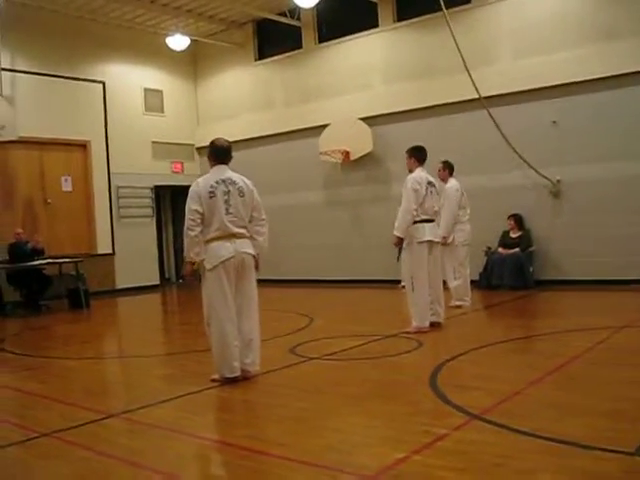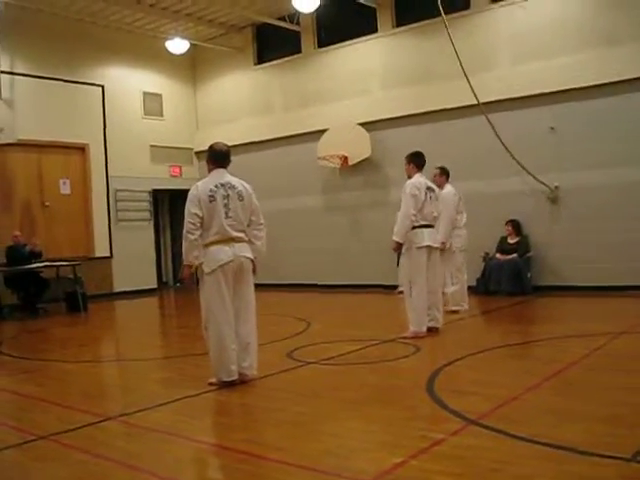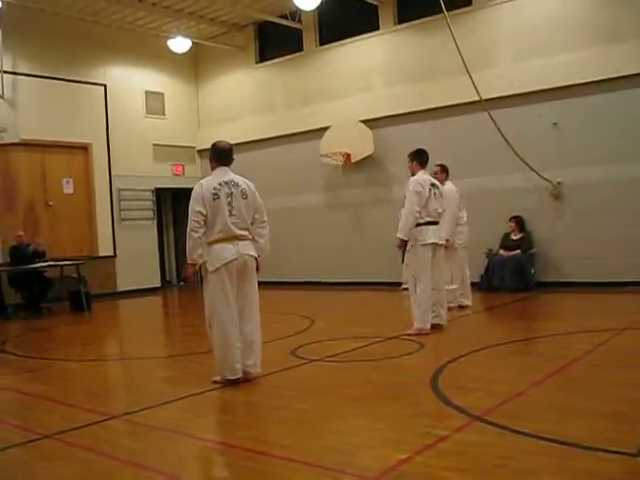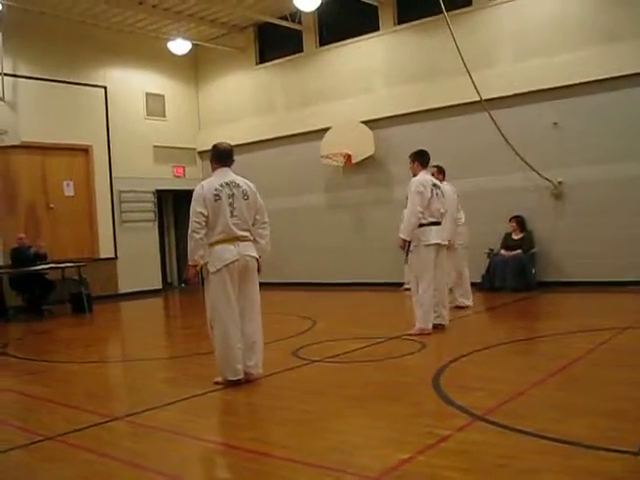
dt=0.1s
person 1, frame 1
left shoulder: (200, 186)
right shoulder: (245, 184)
left elbow: (193, 226)
right elbow: (259, 222)
left wrist: (191, 259)
right wrist: (256, 253)
left hip: (216, 253)
right hip: (243, 250)
left knee: (221, 314)
right knee: (246, 310)
left ankle: (229, 370)
right ankle: (248, 365)
person 1, frame 2
left shoulder: (199, 189)
right shoulder: (244, 188)
left elbow: (192, 230)
right elbow: (257, 226)
left wrist: (189, 262)
right wrist: (253, 256)
left hip: (215, 257)
right hip: (242, 254)
left knee: (219, 317)
right knee: (244, 314)
left ankle: (226, 373)
right ankle: (245, 369)
person 1, frame 3
left shoulder: (203, 187)
right shoulder: (247, 186)
left elbow: (196, 228)
right elbow: (261, 224)
left wrist: (193, 260)
right wrist: (257, 254)
left hip: (218, 255)
right hip: (245, 252)
left knee: (223, 316)
right knee: (248, 312)
left ankle: (231, 371)
right ankle: (250, 367)
person 1, frame 4
left shoulder: (204, 188)
right shoulder: (248, 186)
left elbow: (197, 229)
right elbow: (261, 225)
left wrist: (194, 262)
right wrist: (258, 255)
left hip: (220, 256)
right hip: (247, 253)
left knee: (224, 317)
right knee: (250, 313)
left ankle: (233, 372)
right ankle: (251, 368)
person 2, frame 1
left shoulder: (412, 179)
right shoulder: (431, 181)
left elbow: (408, 209)
right elbow: (435, 208)
left wrist: (399, 233)
left hip: (417, 232)
right hip: (431, 230)
left knee: (417, 279)
right knee: (433, 277)
left ankle: (420, 322)
right ankle: (435, 317)
person 2, frame 2
left shoulder: (411, 185)
right shoulder: (431, 187)
left elbow: (407, 215)
right elbow: (434, 213)
left wrist: (398, 238)
left hip: (416, 237)
right hip: (430, 235)
left knee: (415, 285)
right knee: (432, 282)
left ankle: (418, 327)
right ankle: (433, 322)
person 2, frame 3
left shoulder: (415, 182)
right shoulder: (435, 184)
left elbow: (411, 212)
right elbow: (439, 210)
left wrist: (402, 235)
left hip: (420, 234)
right hip: (435, 232)
left knee: (420, 281)
right knee: (436, 279)
left ankle: (422, 324)
right ankle: (438, 319)
person 2, frame 4
left shoulder: (417, 182)
right shoulder: (436, 184)
left elbow: (414, 212)
right elbow: (441, 211)
left wrist: (404, 236)
left hip: (423, 235)
right hip: (437, 233)
left knee: (422, 281)
right knee: (438, 280)
left ankle: (424, 324)
right ankle: (440, 319)
person 3, frame 1
left shoulder: (450, 187)
right shoulder: (453, 186)
left elbow: (450, 213)
left wrist: (444, 234)
right wrist: (445, 233)
left hip: (455, 232)
right hip: (458, 231)
left knee: (456, 268)
right knee: (460, 267)
left ankle: (460, 299)
right ankle: (462, 298)
person 3, frame 2
left shoulder: (447, 193)
right shoulder: (449, 192)
left elbow: (448, 219)
left wrist: (442, 240)
right wrist: (443, 238)
left hip: (453, 238)
right hip: (455, 237)
left knee: (453, 273)
right knee: (457, 273)
left ankle: (456, 304)
right ankle: (459, 303)
person 3, frame 3
left shoulder: (448, 190)
right shoulder: (445, 190)
left elbow: (451, 215)
left wrist: (447, 237)
right wrist: (447, 236)
left hip: (455, 234)
right hip: (456, 233)
left knee: (453, 269)
right knee: (460, 269)
left ankle: (453, 299)
right ankle: (463, 300)
person 3, frame 4
left shoulder: (446, 190)
right shoulder: (442, 190)
left elbow: (450, 216)
left hip: (454, 235)
right hip: (453, 234)
left knee: (450, 270)
right knee: (459, 269)
right ankle: (464, 300)
